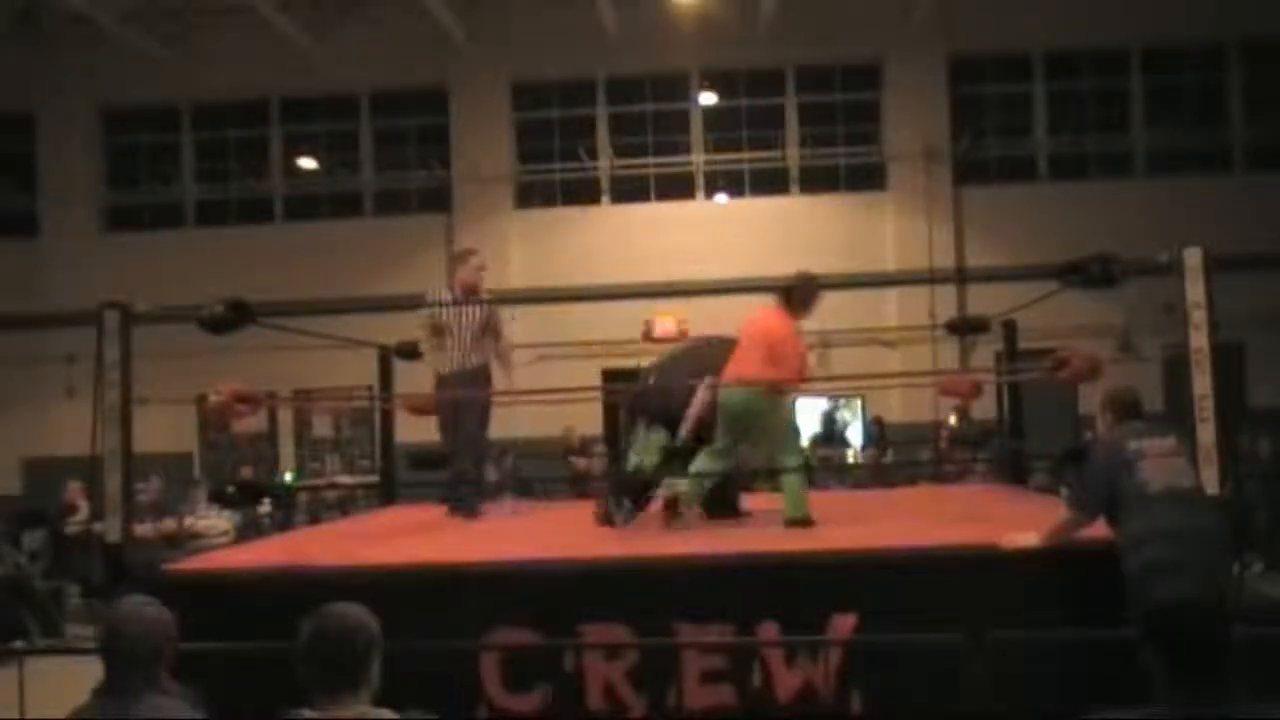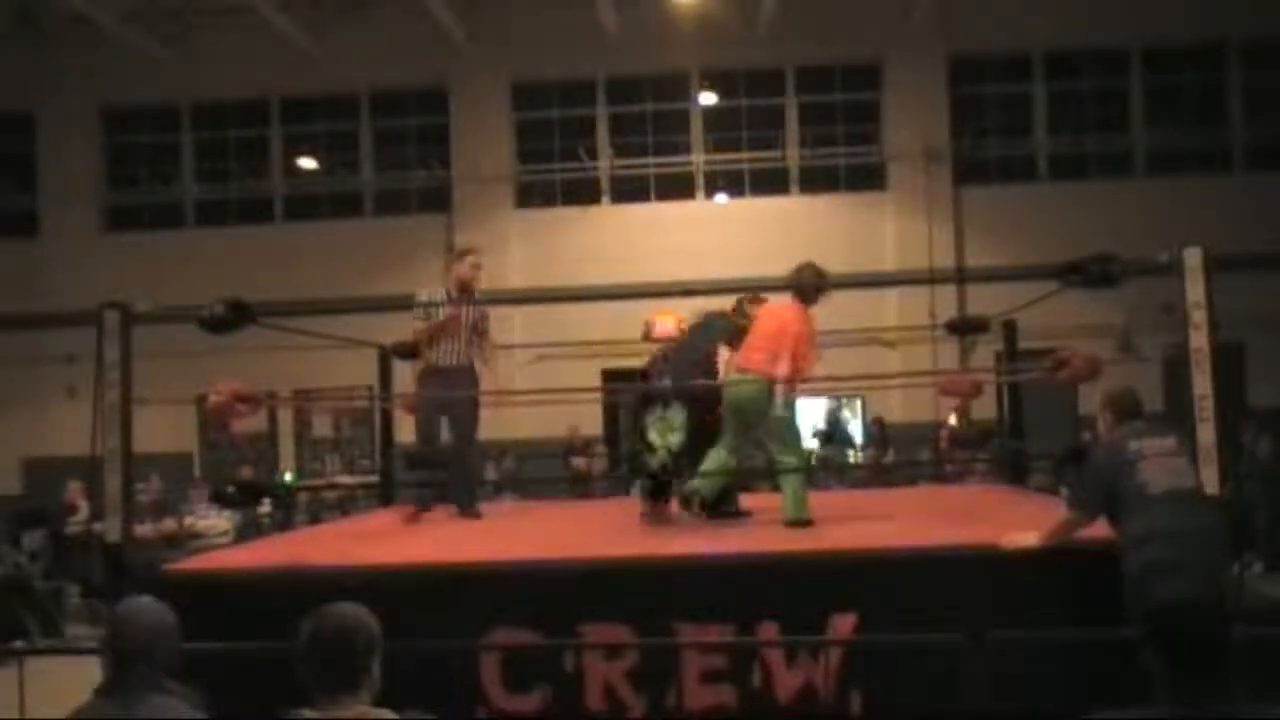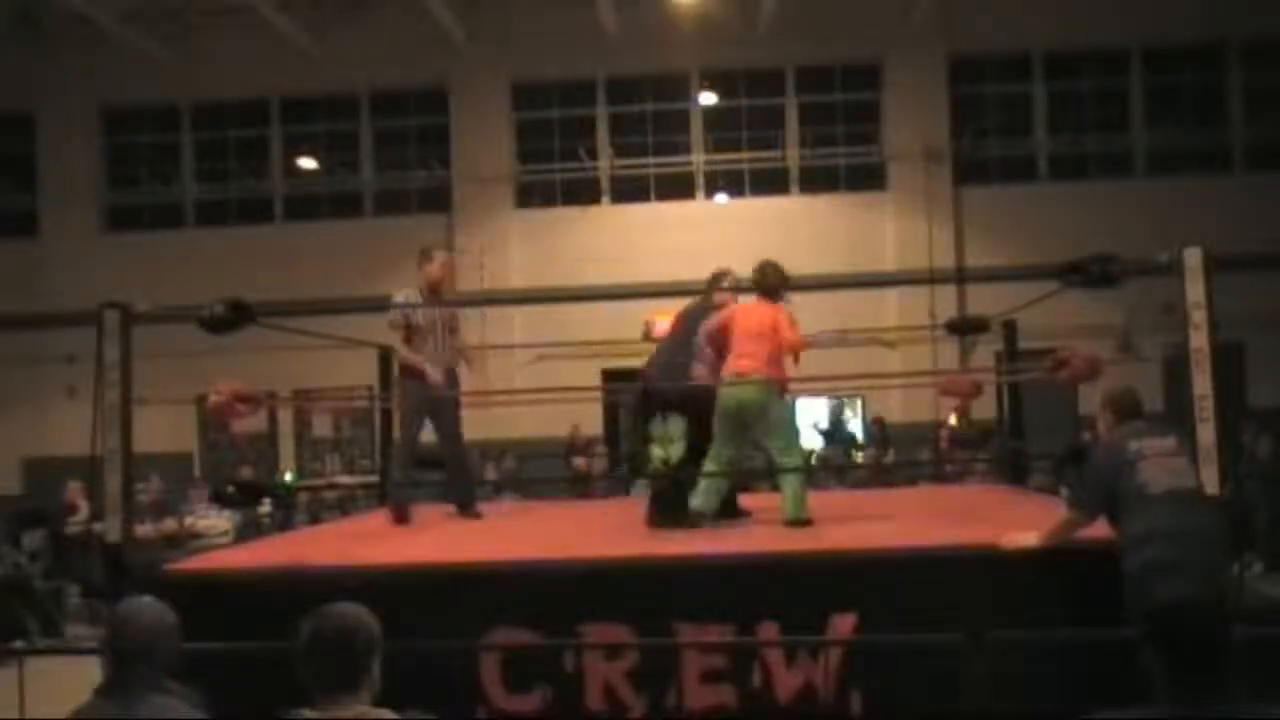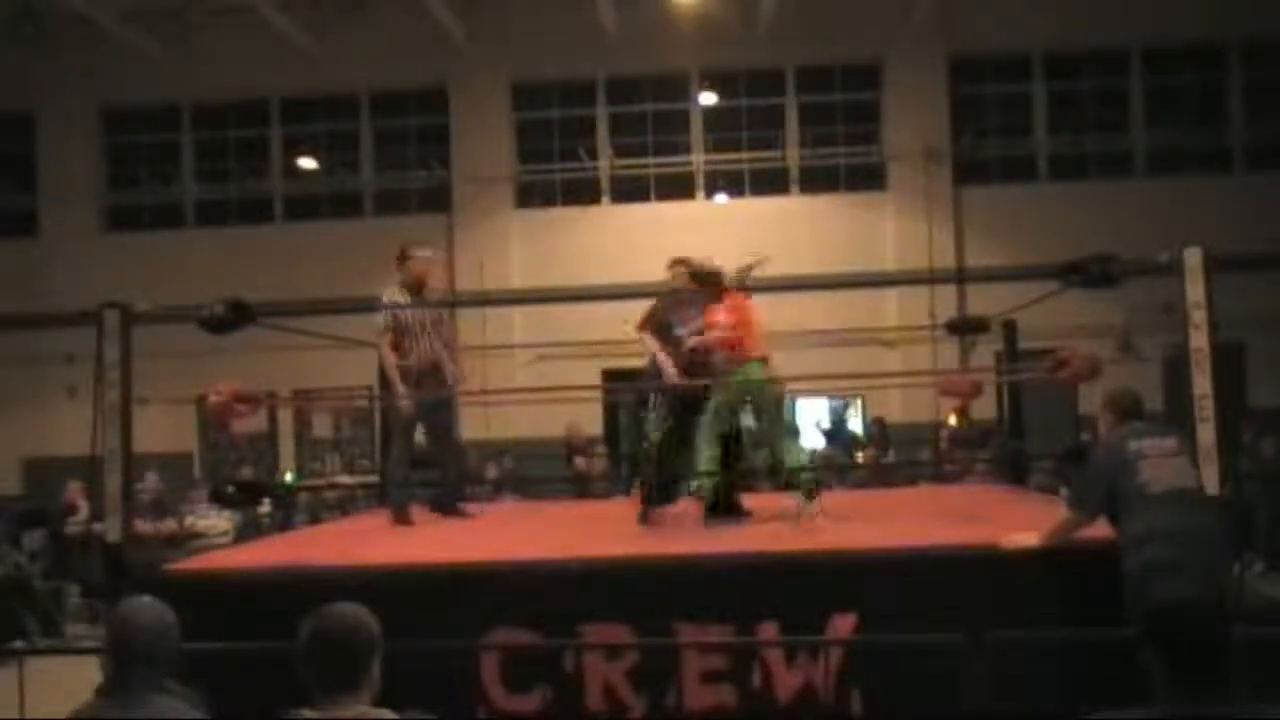
dt=0.3s
person 1, frame 1
left shoulder: (1109, 448)
right shoulder: (1173, 442)
left elbow: (1082, 515)
left wrist: (1039, 539)
left hip: (1157, 565)
right hip: (1207, 550)
left knee: (1173, 676)
right knee: (1208, 667)
person 1, frame 2
left shoulder: (1110, 448)
right shoulder: (1174, 442)
left elbow: (1081, 514)
left wrist: (1039, 539)
left hip: (1157, 565)
right hip: (1207, 549)
left knee: (1172, 674)
right knee: (1208, 669)
person 1, frame 3
left shoulder: (1110, 448)
right shoulder: (1174, 442)
left elbow: (1082, 514)
left wrist: (1039, 538)
left hip: (1157, 566)
right hip: (1207, 549)
left knee: (1171, 675)
right knee: (1208, 669)
person 1, frame 4
left shoulder: (1110, 448)
right shoulder: (1174, 442)
left elbow: (1082, 514)
left wrist: (1040, 539)
left hip: (1157, 567)
right hip: (1207, 552)
left knee: (1171, 675)
right knee: (1208, 668)
person 2, frame 1
left shoulder: (486, 303)
right shoulder: (436, 301)
left elbow: (499, 341)
right elbow: (430, 339)
left wrist: (508, 375)
right wrist: (437, 362)
left hip: (476, 379)
right hip: (448, 380)
left knee: (473, 439)
right knee: (452, 441)
left ankle: (469, 499)
right ankle: (460, 497)
person 2, frame 2
left shoulder: (477, 304)
right shoulder: (428, 298)
left elbow: (483, 343)
right elbow: (417, 336)
right wrist: (442, 321)
left hip: (464, 379)
right hip: (433, 378)
left knee: (465, 442)
right knee: (427, 440)
left ankle: (466, 501)
right ankle: (424, 497)
person 2, frame 3
left shoulder: (445, 304)
right shoulder: (403, 301)
left elbow: (455, 341)
right elbow: (398, 347)
left wrist: (467, 357)
right wrist: (426, 367)
left hip: (445, 381)
right hip: (414, 382)
left knee: (454, 443)
right knee: (407, 444)
left ankle: (465, 501)
right ankle: (399, 505)
person 2, frame 4
left shoulder: (430, 299)
right shoulder: (391, 303)
right elbow: (385, 349)
left wrist: (451, 364)
right wrist: (399, 390)
left hip: (436, 380)
right hip: (409, 382)
left knee: (447, 442)
right knee: (402, 446)
left ankle: (446, 499)
right ankle: (399, 506)
person 3, frame 1
left shoulder: (761, 315)
right shoulder: (789, 329)
right elbow: (789, 379)
left hip: (728, 391)
right hip: (757, 395)
left knee: (719, 450)
right knee: (789, 453)
left ankle: (681, 492)
right ankle: (796, 513)
person 3, frame 2
left shoulder: (770, 308)
right shoulder: (802, 323)
right elbow: (785, 364)
right wrist: (780, 402)
left hip: (735, 383)
right hip: (762, 389)
left knee: (729, 444)
right knee: (789, 453)
left ankle: (697, 489)
right ankle: (796, 513)
person 3, frame 3
left shoulder: (737, 310)
right shoulder: (781, 313)
left elbow: (706, 332)
right elbow: (792, 342)
left hip: (730, 389)
right hip: (765, 391)
left knee: (721, 454)
right knee: (788, 453)
left ankle: (699, 509)
right ankle: (795, 514)
person 3, frame 4
left shoulder: (718, 307)
right shoulder: (736, 298)
left elbow: (728, 333)
left wrist: (700, 341)
left hip: (735, 375)
right hip: (762, 374)
left knee: (708, 431)
right knee: (776, 433)
left ankle: (707, 491)
right ankle: (805, 481)
person 4, frame 1
right shoulder: (728, 353)
right elbow: (707, 389)
right wrist: (688, 427)
right hip: (664, 398)
right knee: (647, 458)
right ankle: (617, 507)
person 4, frame 2
right shoulder: (729, 323)
right elbow: (724, 354)
right hip: (670, 382)
left knee: (705, 444)
right knee: (673, 442)
left ankle: (715, 504)
right ankle: (655, 500)
person 4, frame 3
left shoulder: (716, 316)
right shoulder: (703, 312)
right wrist: (717, 385)
left hip: (685, 387)
right hip: (668, 384)
left knee: (707, 445)
right knee: (677, 450)
left ankle: (722, 506)
right ankle: (665, 512)
person 4, frame 4
left shoulder: (710, 298)
right shoulder: (664, 304)
right elbow: (645, 334)
right wrist: (665, 364)
left hip: (706, 383)
right hip: (674, 384)
right knee: (669, 444)
left ankle: (724, 504)
right ankle: (652, 502)
